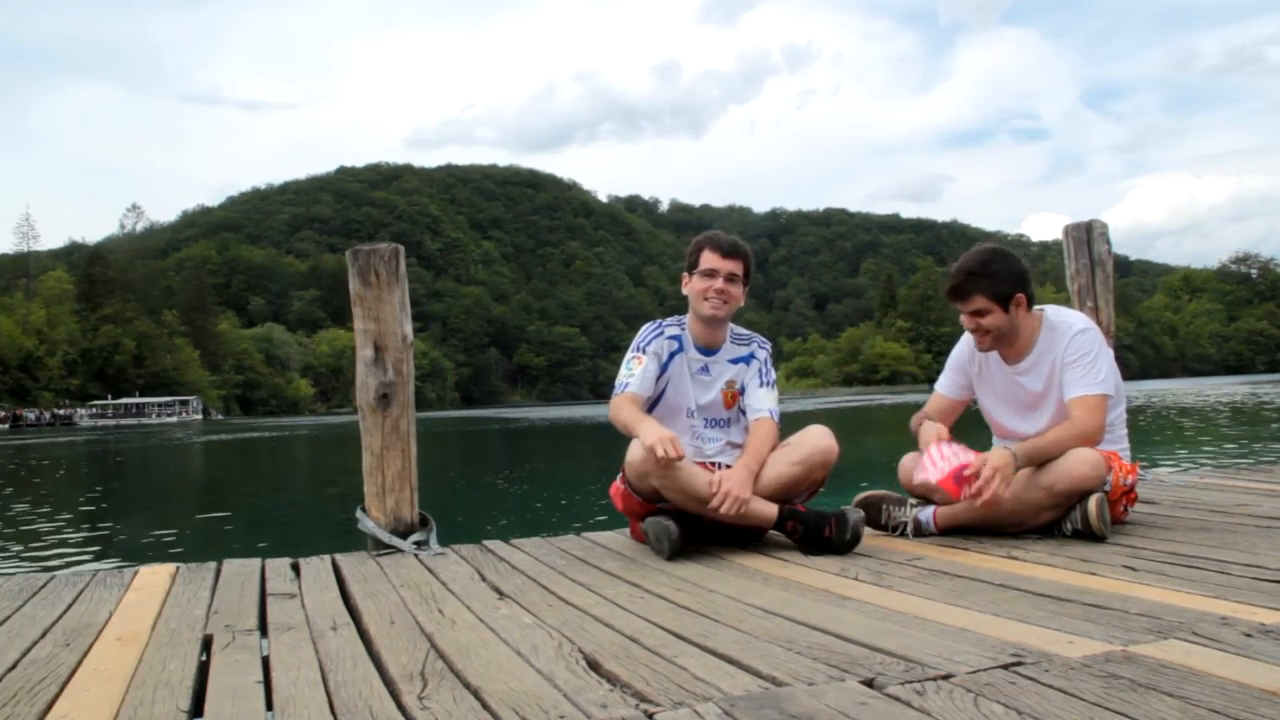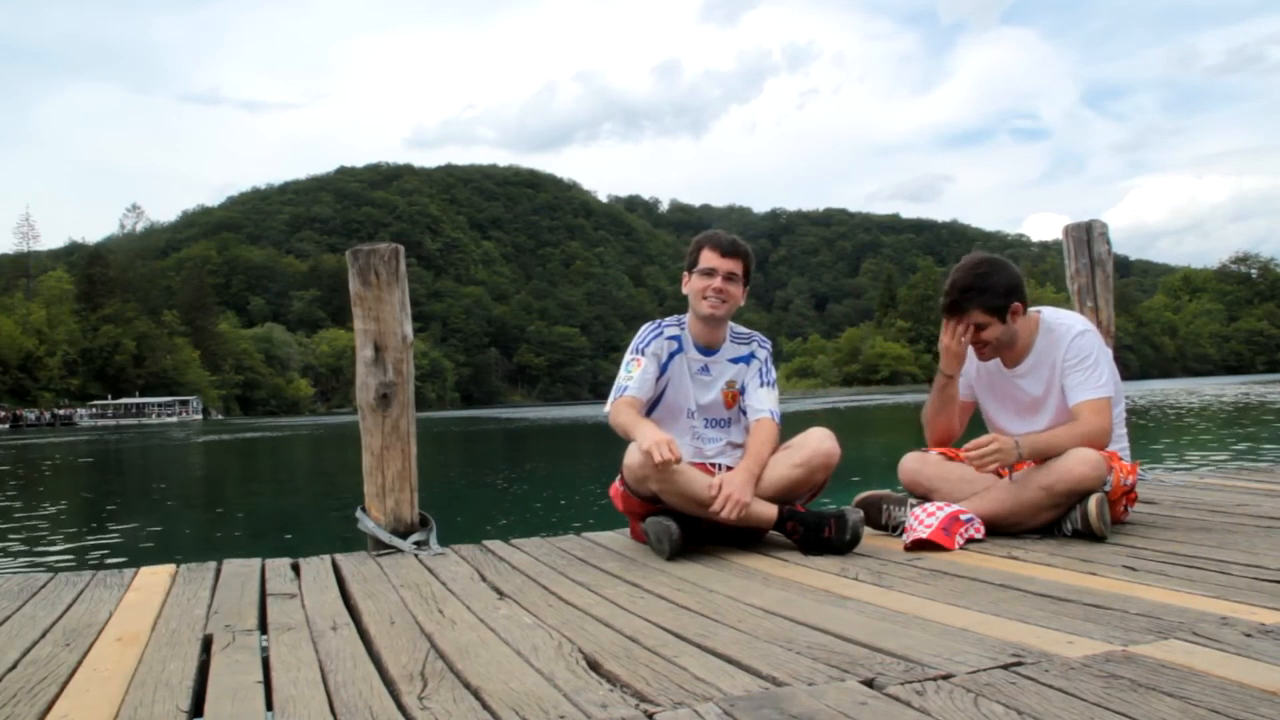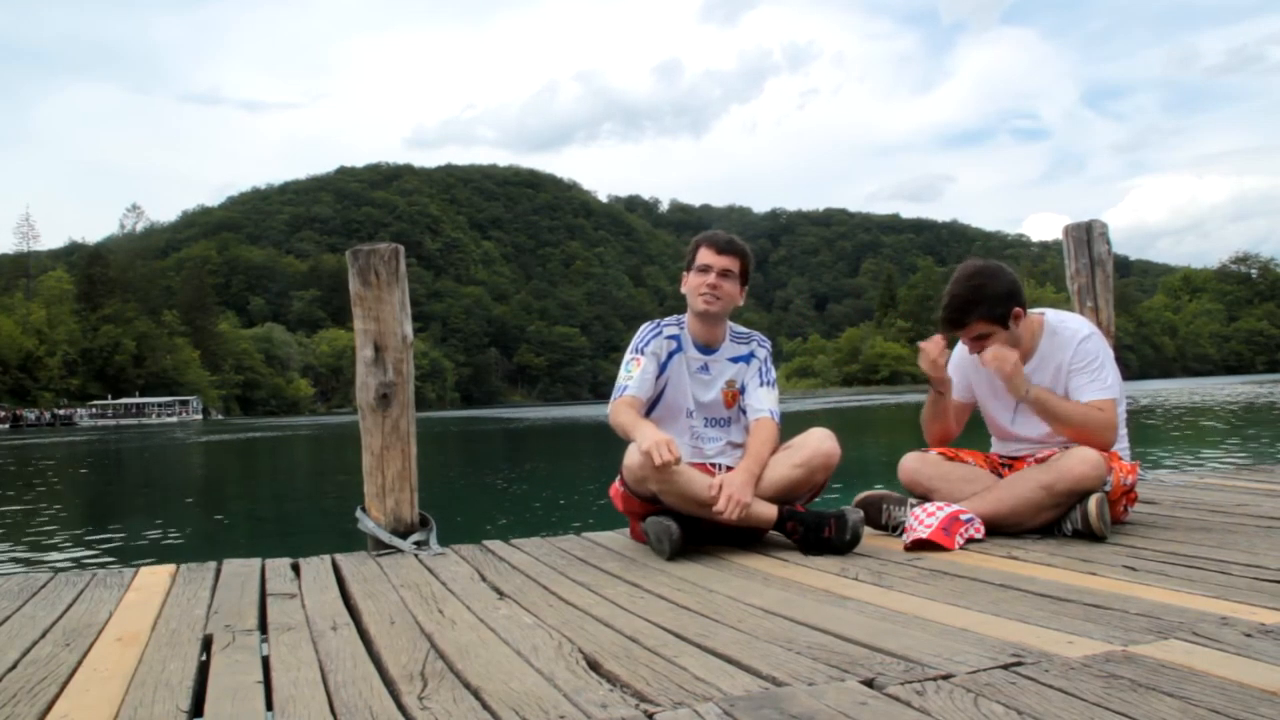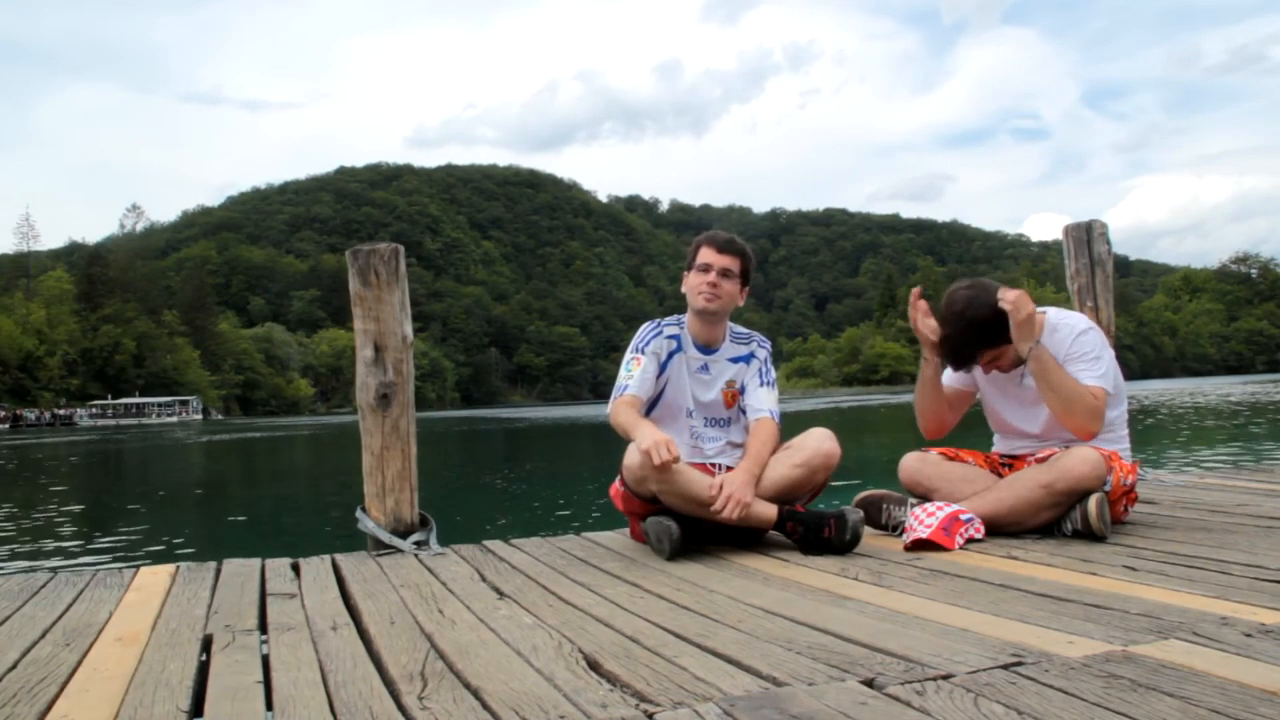
dt=0.4s
person 1, frame 1
left shoulder: (754, 350)
right shoulder: (657, 337)
left elbow: (764, 421)
right elbow: (621, 406)
left wrist: (743, 471)
right wrist: (647, 426)
left hip: (732, 483)
right hip: (666, 489)
left knee: (820, 443)
right knee: (644, 455)
left ankle: (686, 522)
right ankle: (795, 522)
person 1, frame 2
left shoulder: (755, 349)
right shoulder: (656, 337)
left elbow: (765, 421)
right elbow: (620, 410)
left wrist: (745, 474)
right wrist: (646, 430)
left hip: (732, 481)
right hip: (666, 484)
left knee: (822, 444)
right knee: (641, 459)
left ankle: (689, 524)
right ankle: (794, 522)
person 1, frame 3
left shoulder: (754, 349)
right shoulder: (656, 337)
left elbow: (765, 421)
right elbow: (621, 409)
left wrist: (745, 475)
right wrist: (645, 430)
left hip: (732, 479)
right hip: (666, 484)
left knee: (822, 445)
right knee: (641, 459)
left ankle: (687, 523)
right ankle: (794, 522)
person 1, frame 4
left shoulder: (754, 349)
right shoulder: (656, 336)
left elbow: (765, 421)
right elbow: (622, 408)
left wrist: (745, 475)
right wrist: (645, 430)
left hip: (732, 480)
right hip: (667, 483)
left knee: (823, 444)
right knee: (640, 460)
left ankle: (687, 523)
right ankle: (794, 521)
person 2, frame 1
left shoulder: (1075, 334)
right shoulder: (971, 347)
left elbow: (1087, 429)
right elbow: (929, 416)
left wrist: (1014, 457)
right wrist: (927, 427)
left hip: (1092, 467)
right hip: (1012, 470)
left knee: (1083, 467)
right knee: (912, 466)
left ankle: (926, 518)
right ankle: (1058, 512)
person 2, frame 2
left shoulder: (1073, 335)
right shoulder: (967, 349)
left elbow: (1097, 432)
right elbow: (940, 439)
left wrist: (1018, 448)
right wrist: (948, 372)
left hip: (1092, 468)
right hip: (1013, 472)
left knee: (1084, 465)
right knee: (914, 467)
right ankle: (1060, 512)
person 2, frame 3
left shoulder: (1077, 338)
right shoulder: (971, 351)
left elbow: (1104, 435)
right elbow: (939, 437)
left wrist: (1025, 390)
right wrist: (940, 386)
left hip: (1081, 468)
right hip: (1012, 471)
left knee: (1085, 465)
right knee: (915, 466)
right ankle: (1061, 512)
person 2, frame 4
left shoulder: (1076, 333)
right shoulder: (978, 351)
left elbow: (1087, 425)
right elbow: (933, 427)
left wrist: (1030, 347)
right wrist: (930, 353)
left hip: (1087, 466)
right hip: (1014, 469)
left knee: (1083, 465)
right knee: (914, 466)
right ankle: (1062, 514)
